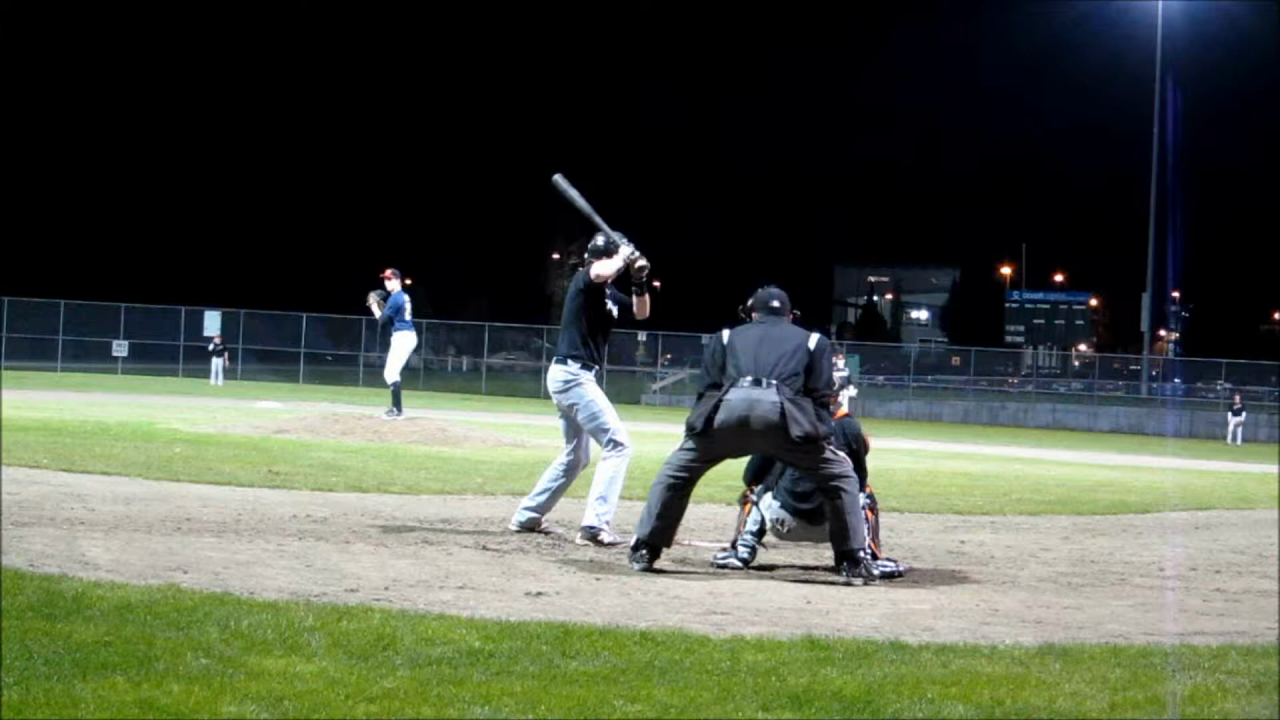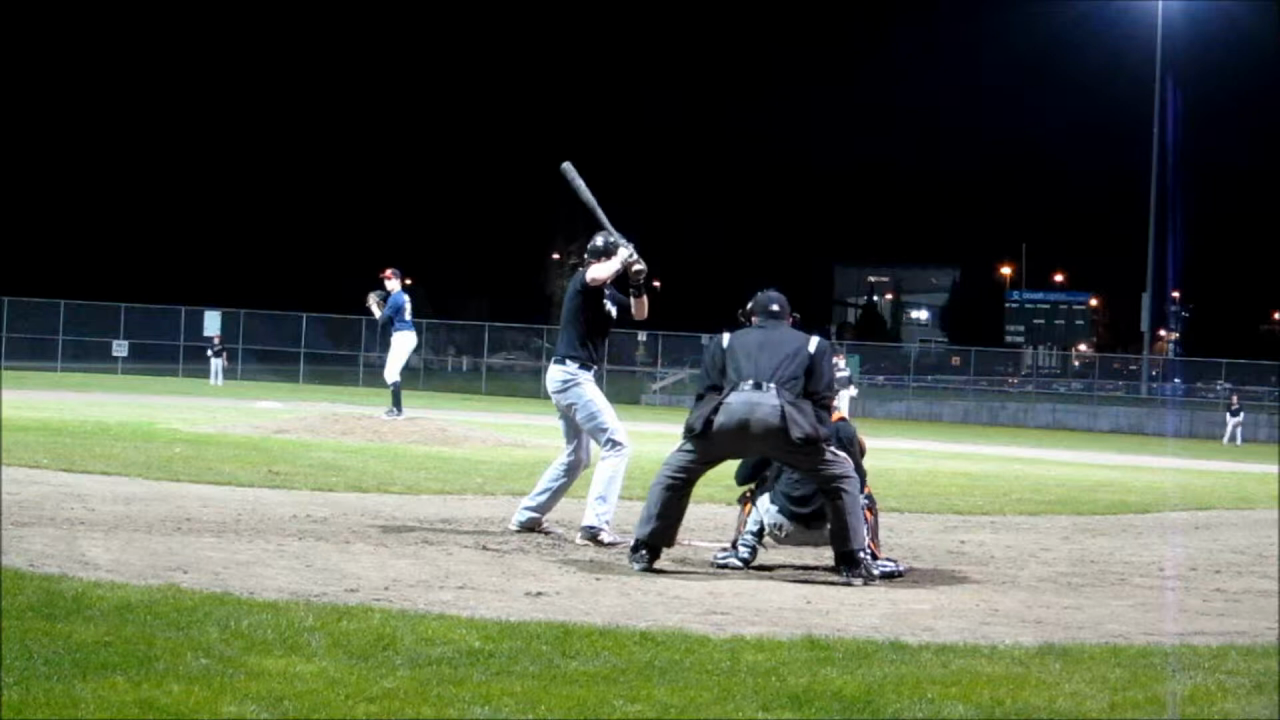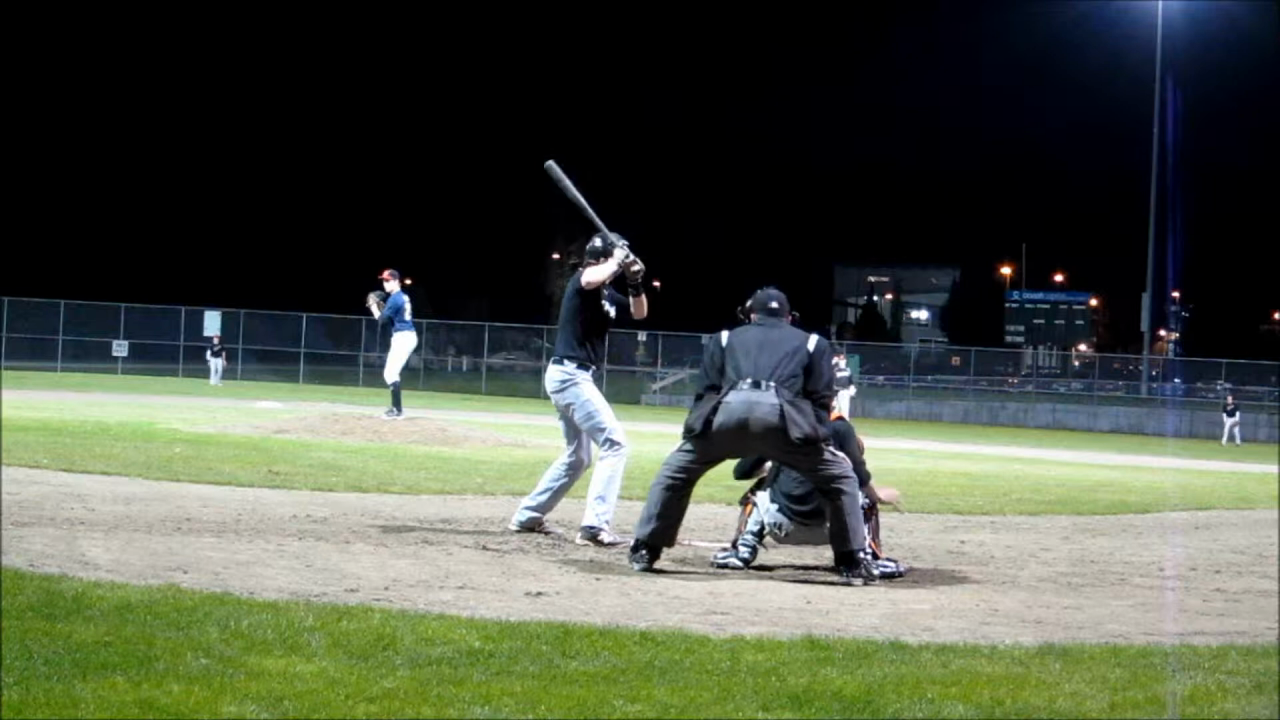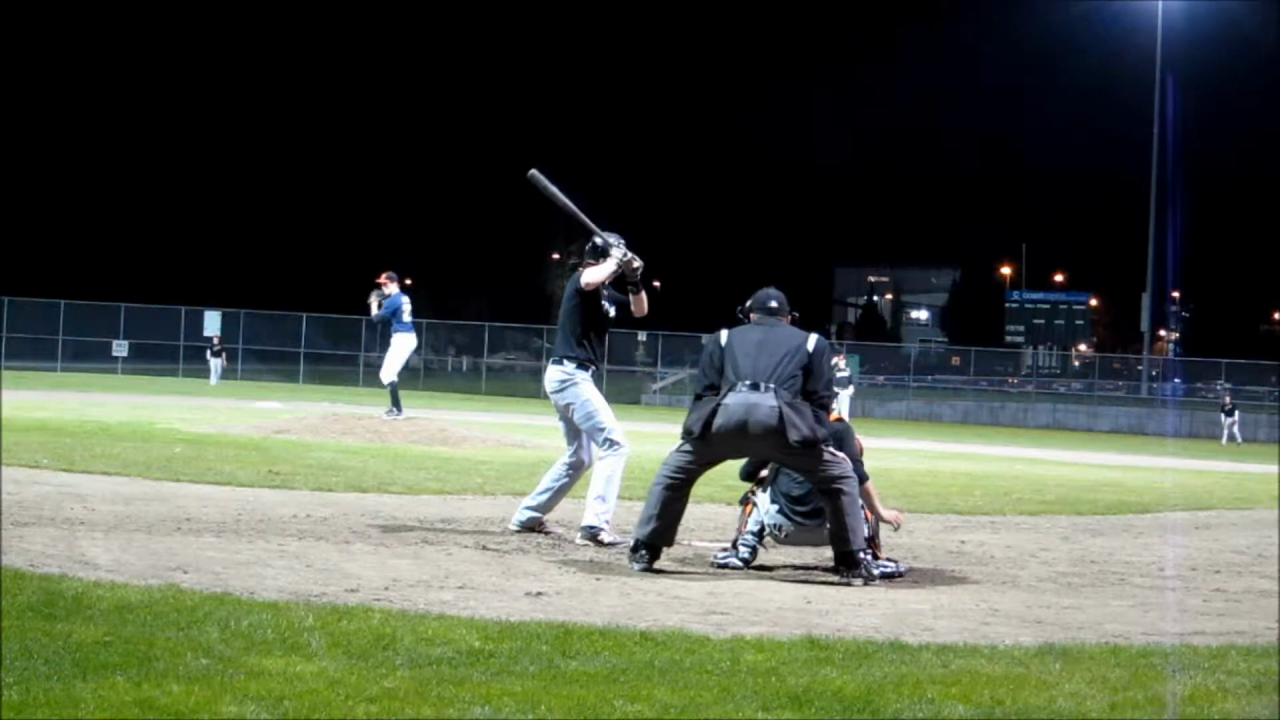
dt=0.2s
person 1, frame 1
left shoulder: (608, 291)
right shoulder: (585, 278)
left elbow: (641, 312)
right elbow: (601, 271)
left wrist: (639, 281)
right wrist: (623, 257)
left hip: (571, 376)
right hip: (573, 375)
left knee: (576, 455)
right knee: (618, 444)
left ankle: (527, 516)
right ankle: (595, 526)
person 1, frame 2
left shoulder: (607, 291)
right shoulder: (584, 279)
left elbow: (639, 314)
right elbow: (596, 274)
left wrist: (637, 283)
right wrist: (621, 259)
left hip: (571, 377)
right hip: (572, 375)
left knee: (577, 455)
right knee: (617, 444)
left ankle: (527, 515)
right ankle: (594, 527)
person 1, frame 3
left shoulder: (606, 292)
right shoulder: (582, 279)
left elbow: (639, 313)
right elbow: (590, 279)
left wrist: (635, 282)
right wrist: (617, 261)
left hip: (572, 377)
right hip: (570, 375)
left knee: (578, 455)
right knee: (614, 444)
left ankle: (527, 515)
right ankle: (595, 527)
person 1, frame 4
left shoulder: (606, 293)
right shoulder: (581, 279)
left elbow: (640, 310)
right elbow: (590, 280)
left wrist: (634, 280)
right wrist: (615, 261)
left hip: (572, 377)
right hip: (570, 375)
left knee: (579, 456)
right knee: (614, 444)
left ankle: (528, 515)
right ankle: (594, 526)
person 2, frame 1
left shoulder: (727, 337)
right shoulder: (813, 341)
left elbow: (708, 392)
right elbow: (820, 399)
left wrist: (703, 436)
right wrist: (821, 443)
left hip: (729, 409)
right hip: (781, 412)
left knee: (676, 472)
right knee: (840, 477)
left ankle: (643, 551)
right ankle: (853, 562)
person 2, frame 2
left shoulder: (727, 340)
right shoulder: (814, 344)
left elbow: (707, 394)
right elbow: (821, 401)
left wrist: (700, 440)
right wrist: (823, 447)
left hip: (729, 412)
right hip: (782, 415)
left knee: (675, 472)
right knee: (842, 477)
left ankle: (643, 551)
right ankle: (854, 563)
person 2, frame 3
left shoulder: (725, 338)
right shoulder: (812, 343)
left elbow: (706, 393)
right elbow: (820, 401)
left wrist: (699, 439)
right wrist: (822, 446)
left hip: (729, 411)
right hip: (780, 415)
left knee: (675, 472)
right knee: (840, 477)
left ankle: (643, 551)
right ankle: (854, 563)
person 2, frame 4
left shoulder: (724, 337)
right shoulder: (811, 342)
left elbow: (704, 394)
right elbow: (819, 401)
left wrist: (696, 439)
right wrist: (818, 446)
left hip: (728, 413)
right hip: (779, 417)
left knee: (674, 472)
right knee: (840, 478)
left ankle: (643, 552)
right ankle: (854, 564)
person 3, frame 1
right shoulder: (849, 427)
left elbow: (751, 478)
right elbow: (859, 481)
left hip: (782, 521)
right hip: (830, 524)
left knee: (756, 492)
right knee: (863, 495)
left ankle: (741, 552)
right ankle: (872, 560)
person 3, frame 2
right shoulder: (843, 429)
left elbow: (743, 478)
right elbow: (857, 485)
left hip: (780, 526)
right hip: (828, 527)
left knee: (758, 492)
right knee: (863, 497)
left ankle: (741, 552)
right ankle: (872, 561)
person 3, frame 3
right shoulder: (840, 427)
left elbow: (742, 471)
right elbow: (860, 476)
right wrist: (878, 495)
left hip: (780, 524)
right hip: (827, 526)
left knee: (760, 489)
right knee: (865, 497)
left ankle: (742, 552)
right ankle: (871, 560)
person 3, frame 4
right shoulder: (839, 428)
left elbow: (747, 474)
right elbow: (858, 477)
right wrist: (880, 511)
left hip: (780, 526)
right hip: (826, 527)
left knee: (759, 491)
right knee: (862, 495)
left ankle: (742, 552)
right ankle: (873, 560)
